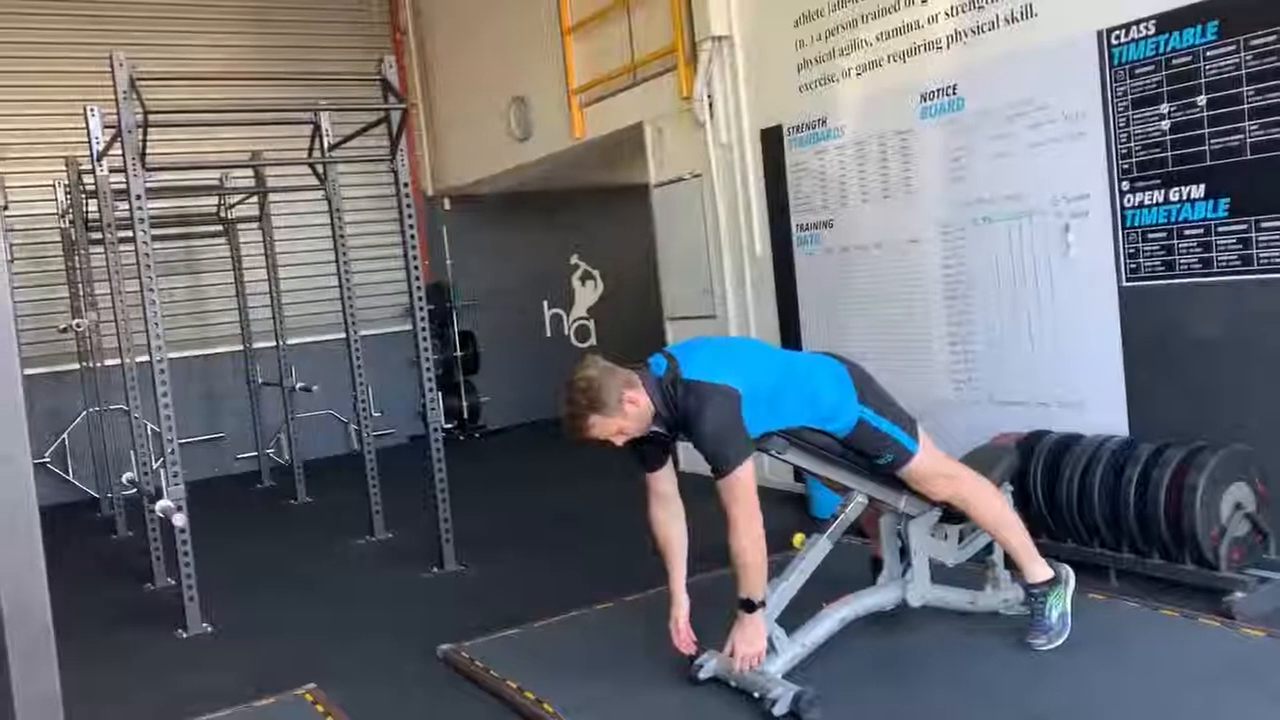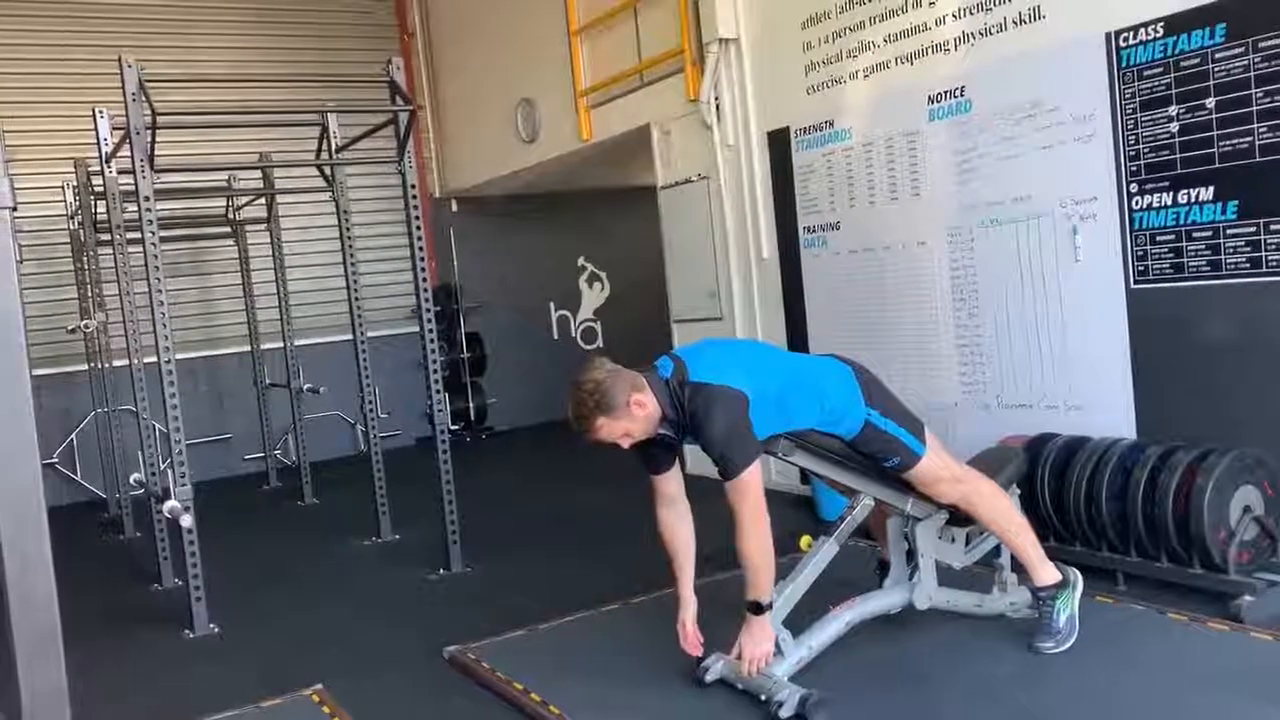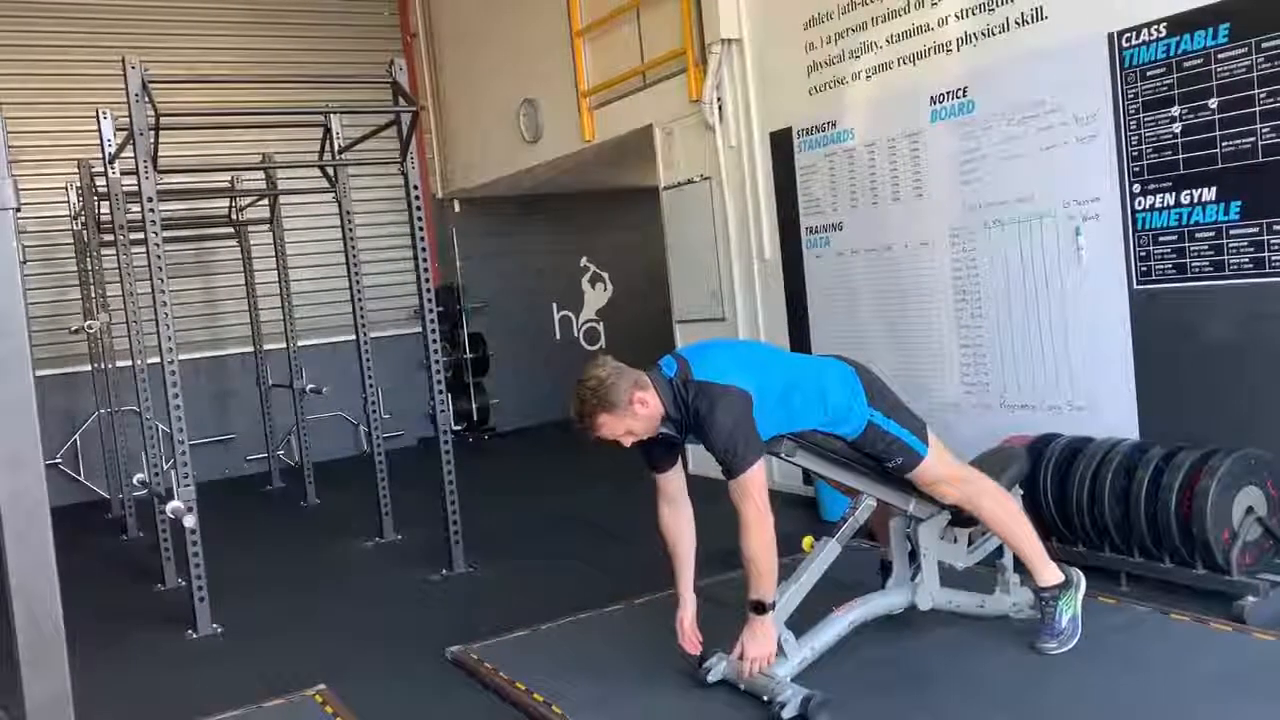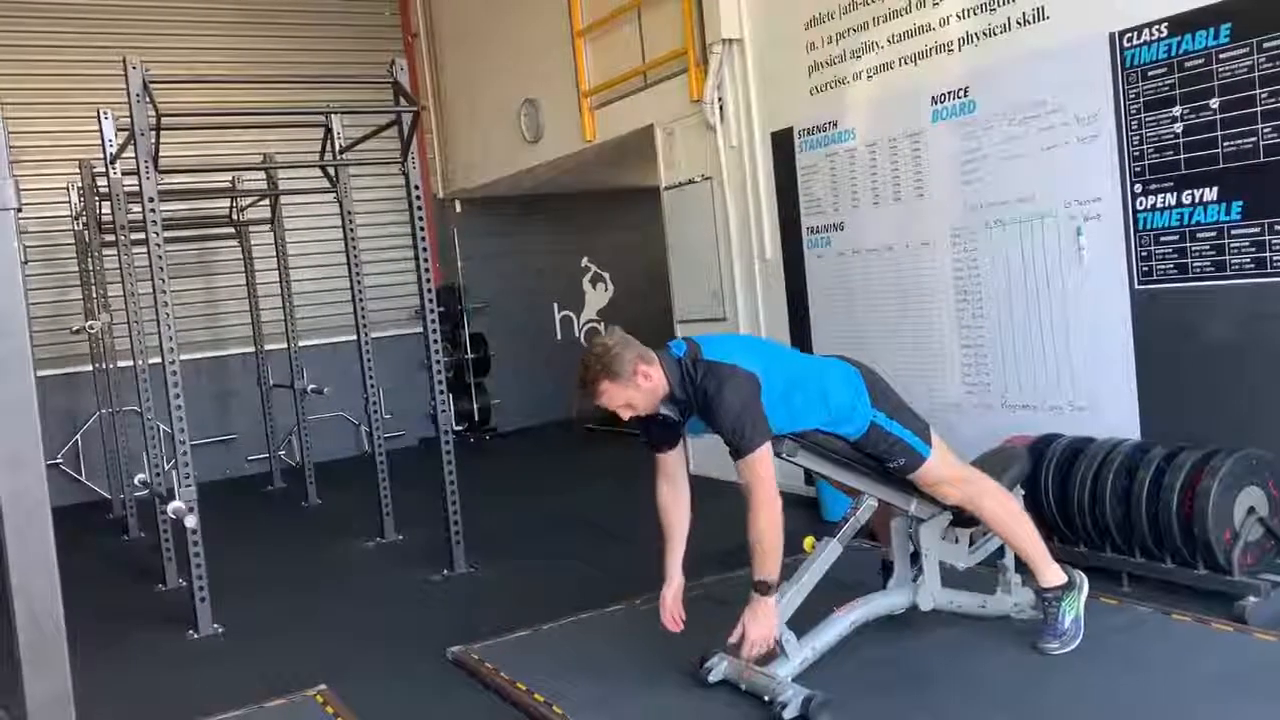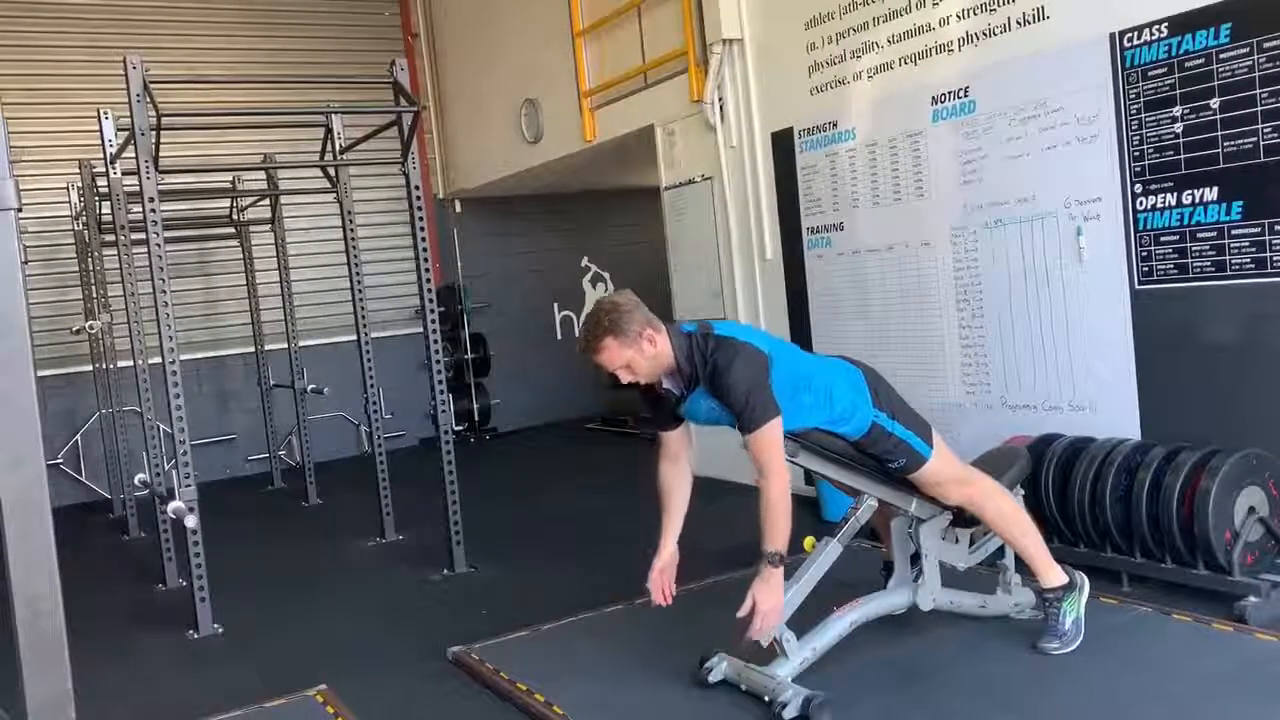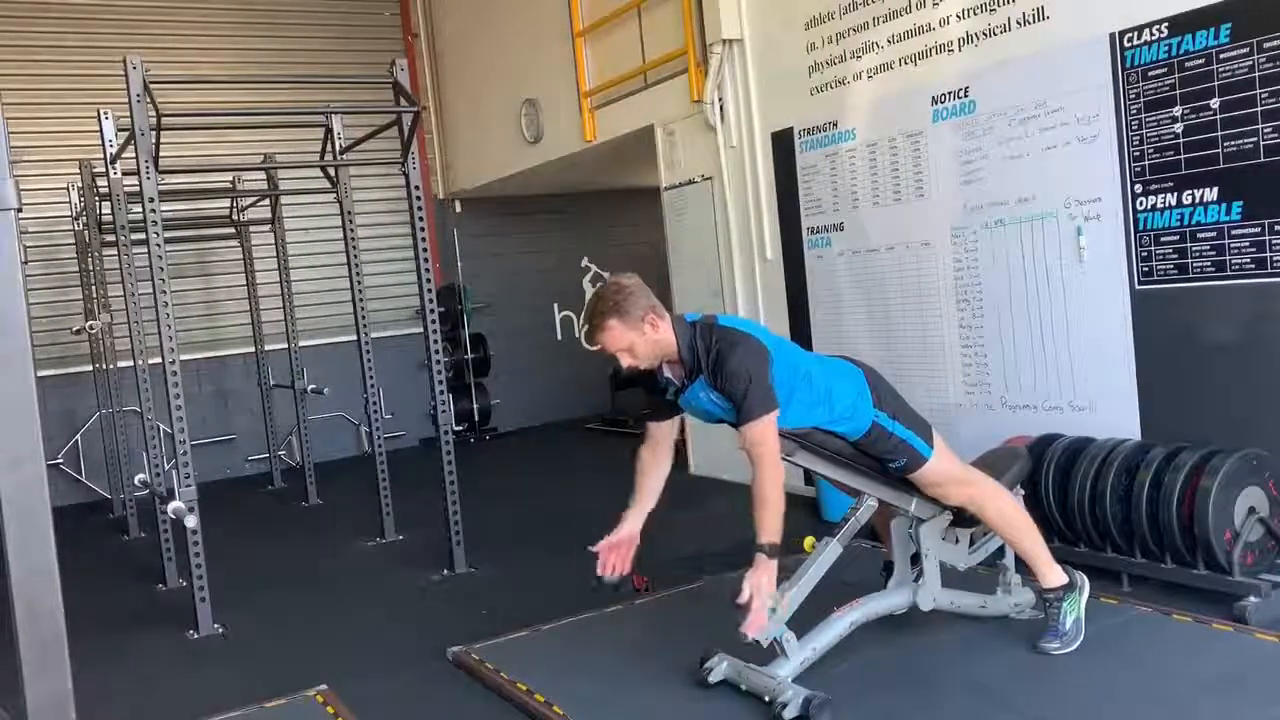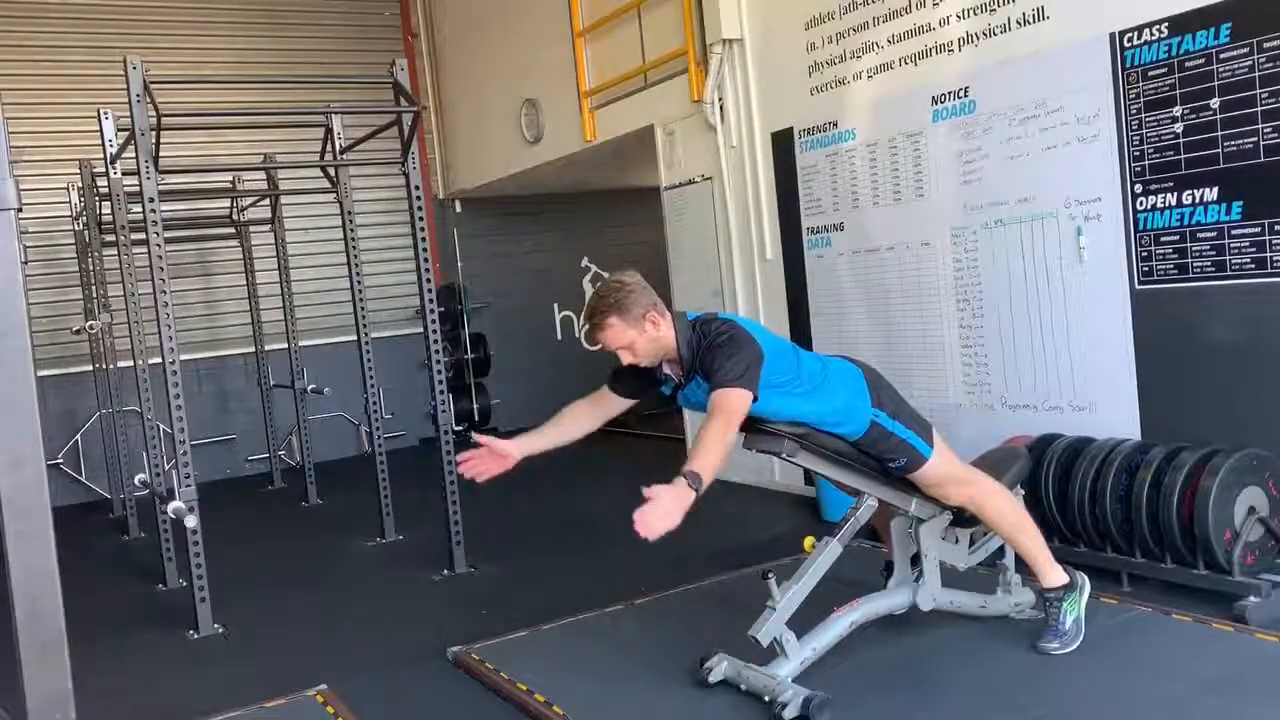
dt=0.4s
person 1, frame 1
left shoulder: (704, 403)
right shoulder: (643, 398)
left elbow: (744, 517)
right elbow: (664, 501)
left wrist: (750, 615)
right wrist: (678, 595)
left hip: (837, 395)
right hip: (805, 409)
left knee: (939, 479)
left ankle: (1044, 580)
person 1, frame 2
left shoulder: (712, 407)
right shoulder: (649, 402)
left elbow: (751, 518)
right elbow: (671, 504)
left wrist: (758, 617)
right wrist: (687, 597)
left hip: (844, 398)
right hip: (810, 411)
left knee: (947, 482)
left ankle: (1052, 583)
person 1, frame 3
left shoulder: (715, 403)
right shoulder: (652, 402)
left elbow: (755, 516)
right elbow: (673, 501)
left wrist: (760, 616)
right wrist: (686, 596)
left hip: (848, 399)
right hip: (815, 410)
left knee: (951, 483)
left ankle: (1056, 584)
person 1, frame 4
left shoulder: (723, 386)
right shoulder: (657, 391)
left elbow: (764, 498)
right elbow: (671, 482)
left wrist: (763, 598)
right wrist: (673, 575)
left hip: (850, 400)
right hip: (816, 415)
left knee: (953, 484)
left ankle: (1058, 585)
person 1, frame 5
left shoulder: (730, 362)
right shoulder: (658, 378)
left elbow: (774, 473)
right elbow: (674, 459)
left wrist: (771, 572)
right wrist: (668, 547)
left hip: (854, 402)
right hip: (816, 420)
left knee: (955, 485)
left ankle: (1059, 585)
person 1, frame 6
left shoulder: (732, 352)
right shoulder: (660, 370)
left elbow: (766, 463)
right elbow: (658, 447)
left wrist: (766, 562)
right wrist: (631, 526)
left hip: (854, 402)
right hip: (816, 422)
left knee: (956, 486)
left ankle: (1059, 585)
person 1, frame 7
left shoulder: (725, 342)
right shoulder: (654, 364)
left elbow: (725, 422)
right elbow: (593, 407)
left wrist: (684, 489)
right wrist: (519, 447)
left hip: (857, 402)
right hip: (815, 423)
left knee: (956, 486)
left ankle: (1060, 586)
right ankle: (913, 573)
